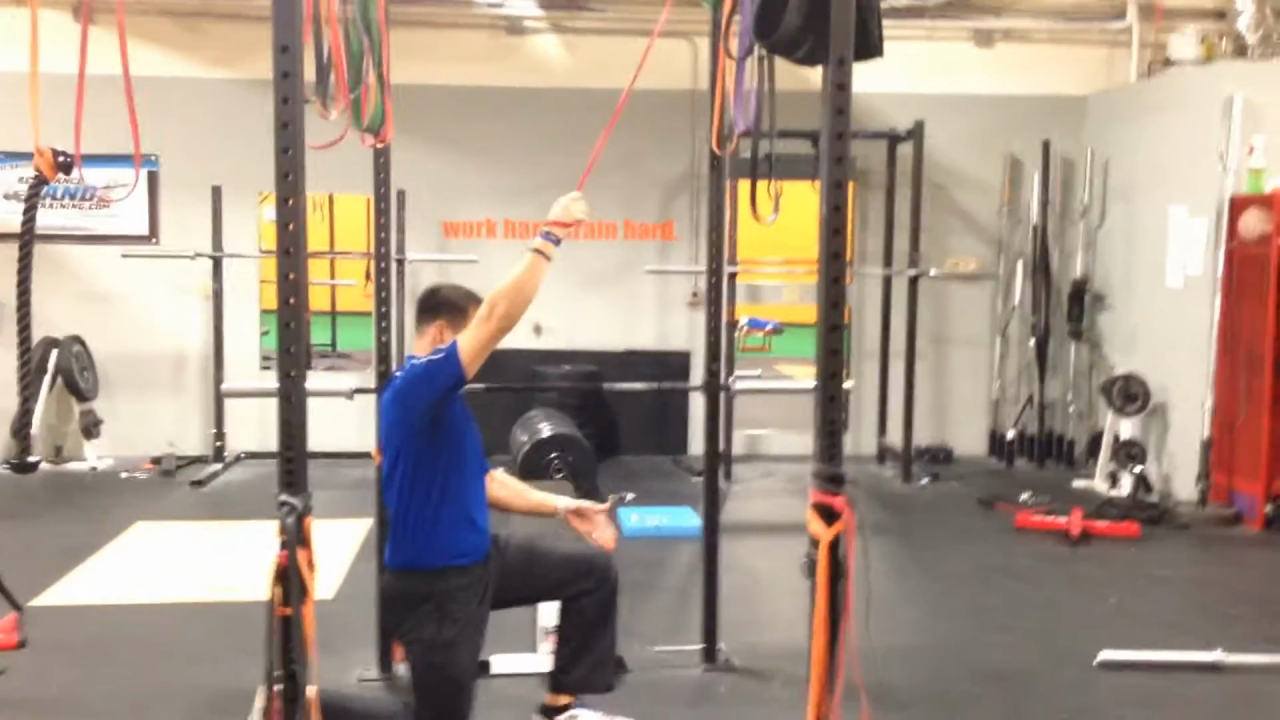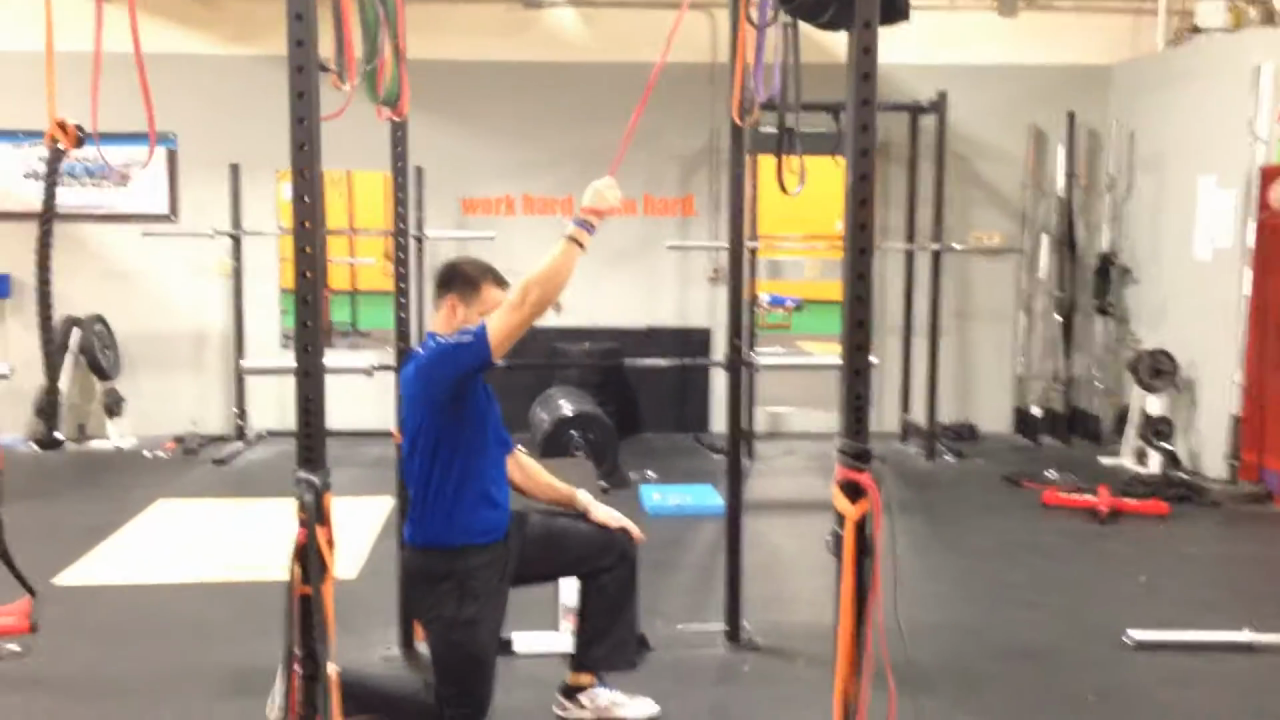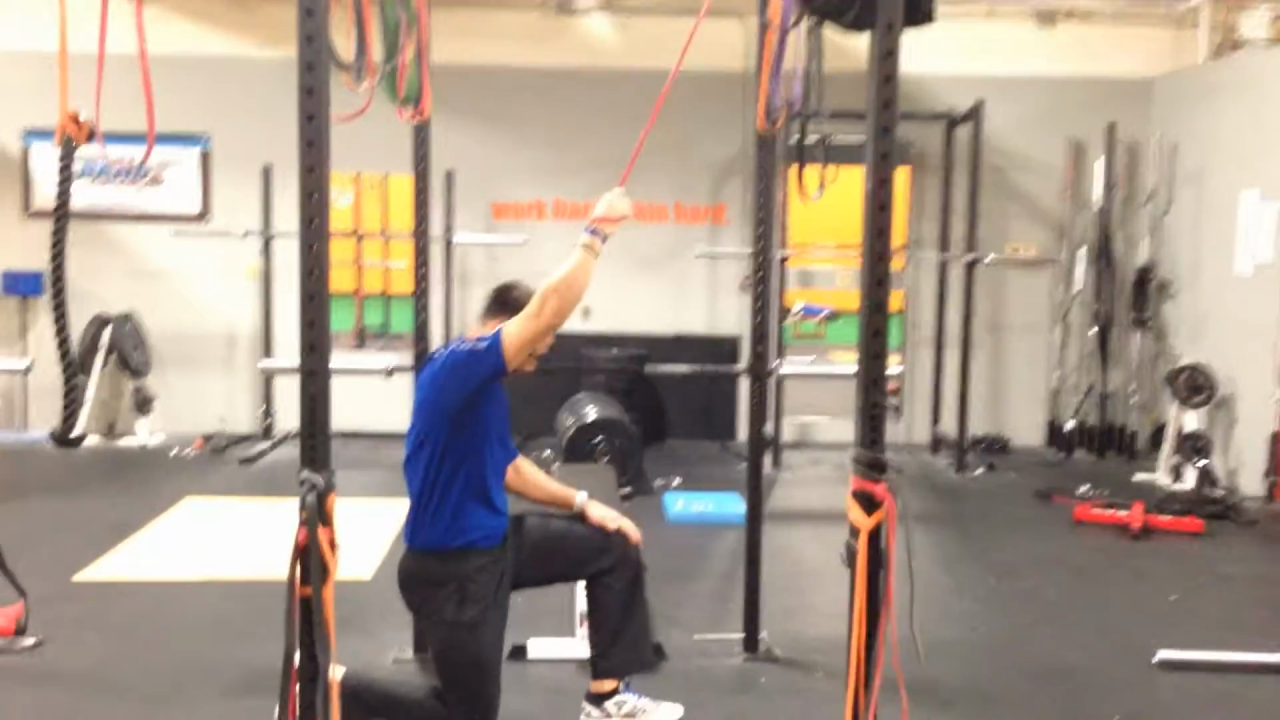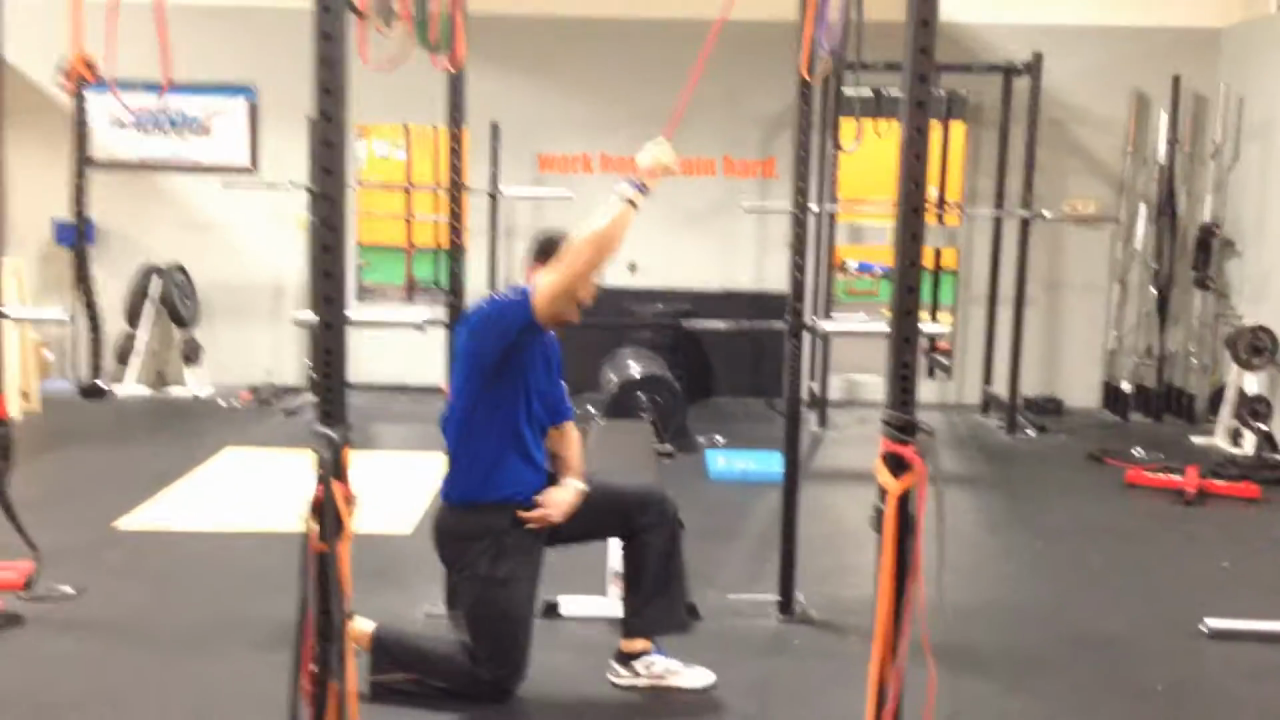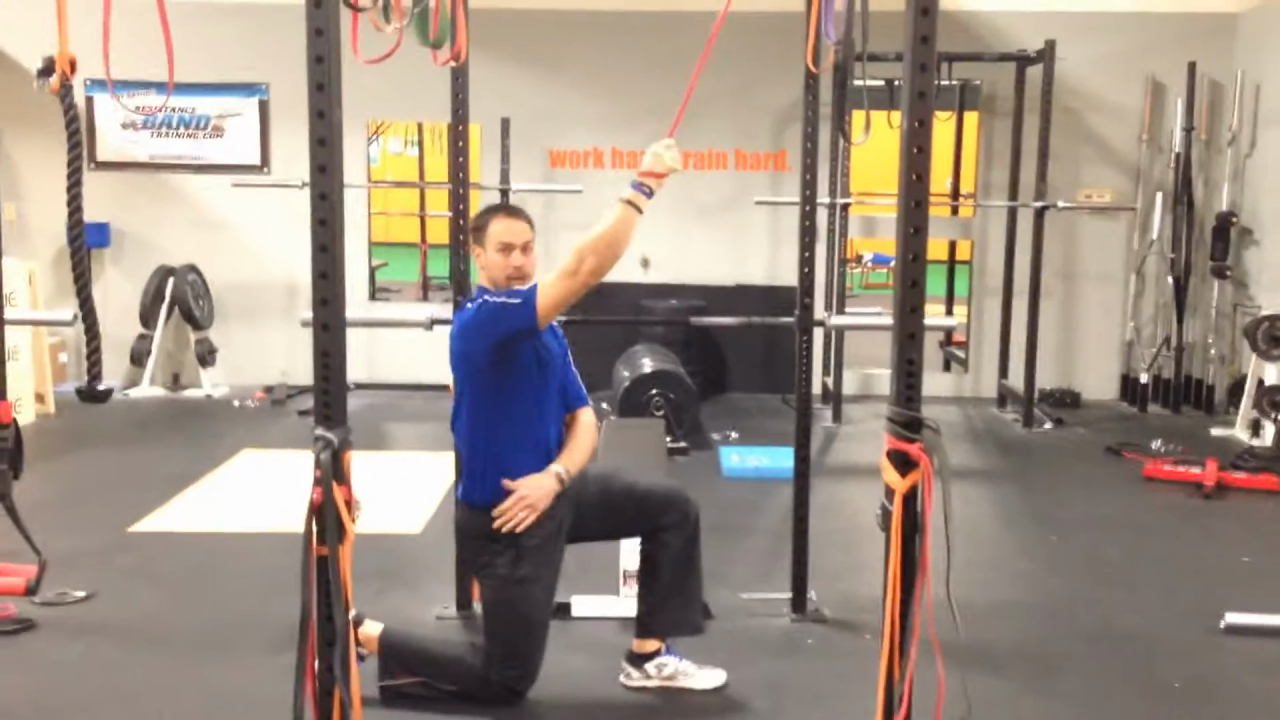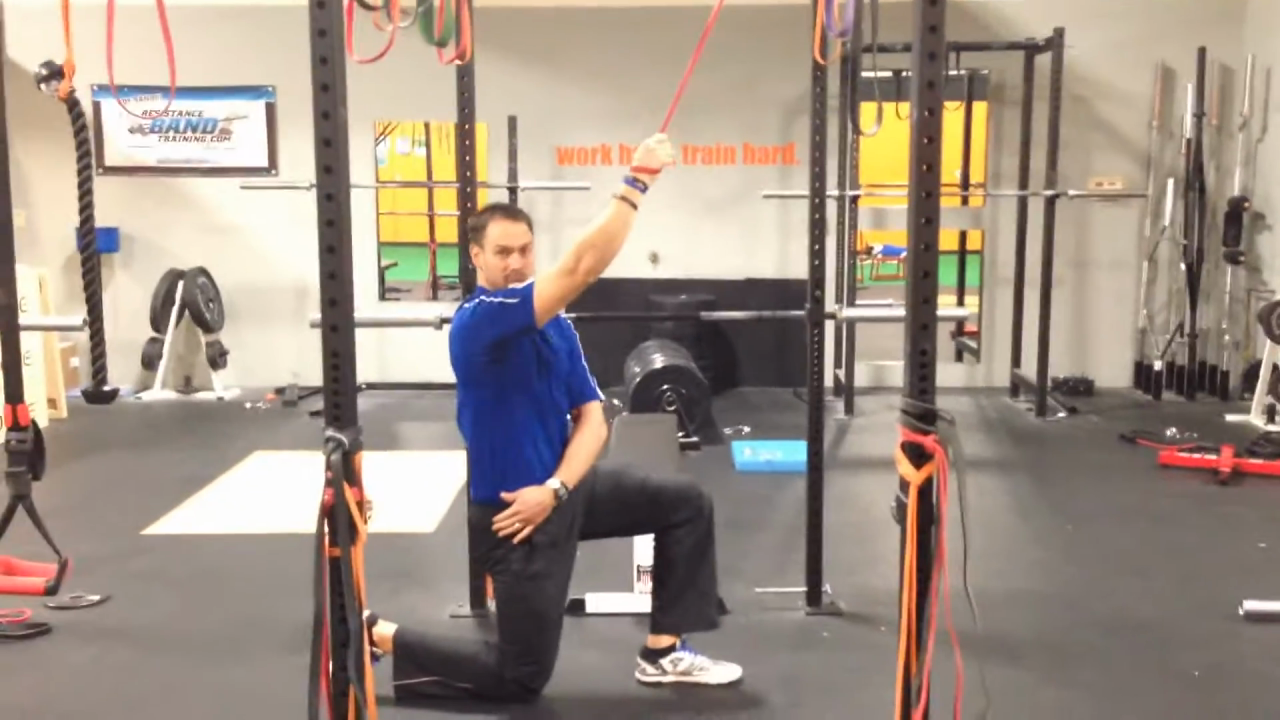
dt=0.4s
person 1, frame 1
left shoulder: (441, 397)
right shoulder: (413, 389)
left elbow: (483, 482)
right elbow: (497, 319)
left wrist: (563, 507)
right wrist: (550, 236)
left hip: (477, 560)
right hip: (431, 584)
left knee: (593, 572)
person 1, frame 2
left shoulder: (463, 374)
right shoulder: (437, 366)
left elbow: (507, 461)
right elbow: (529, 303)
left wrist: (582, 500)
right wrist: (586, 222)
left hip: (495, 537)
right hip: (451, 563)
left knee: (612, 547)
person 1, frame 3
left shoulder: (485, 385)
right shoulder: (456, 372)
left elbow: (508, 467)
right elbow: (549, 310)
left wrist: (582, 504)
right wrist: (597, 231)
left hip: (495, 540)
right hip: (450, 565)
left knee: (611, 549)
person 1, frame 4
left shoulder: (544, 344)
right shoulder: (491, 323)
left elbow: (560, 427)
right elbow: (578, 262)
left wrist: (570, 486)
right wrist: (639, 182)
left hip: (533, 497)
right hip: (483, 521)
left knee: (652, 511)
right knee: (495, 679)
left ankle: (636, 655)
right ankle: (351, 633)
person 1, frame 5
left shoulder: (546, 330)
right shoulder: (481, 321)
left elbow: (581, 416)
right elbow: (583, 270)
left wrist: (553, 476)
right wrist: (644, 185)
left hip: (544, 492)
right hip: (503, 515)
left knee: (673, 510)
right knee: (506, 680)
left ankle: (648, 656)
right ankle: (359, 634)
person 1, frame 6
left shoulder: (556, 327)
right shoulder: (477, 322)
left elbow: (592, 416)
right elbow: (581, 269)
left wrist: (556, 488)
right wrist: (637, 181)
left hip: (561, 489)
right hip: (515, 511)
left knee: (687, 505)
right knee: (521, 678)
left ankle: (662, 652)
right ankle: (373, 635)
